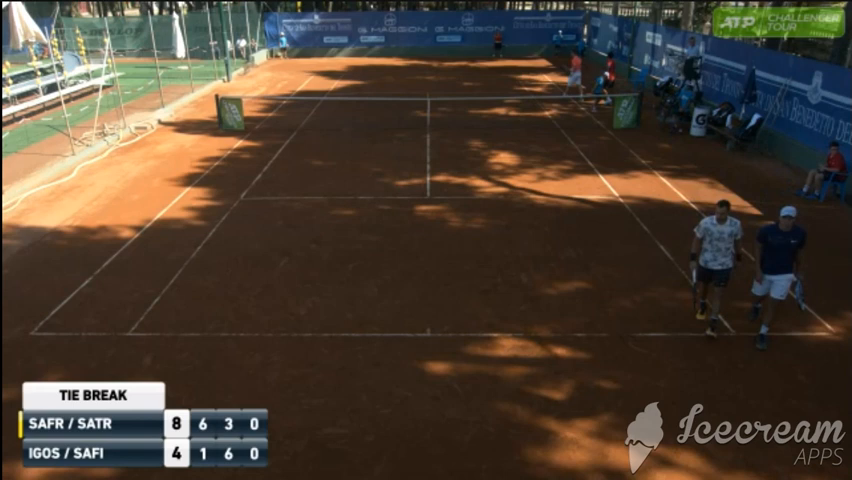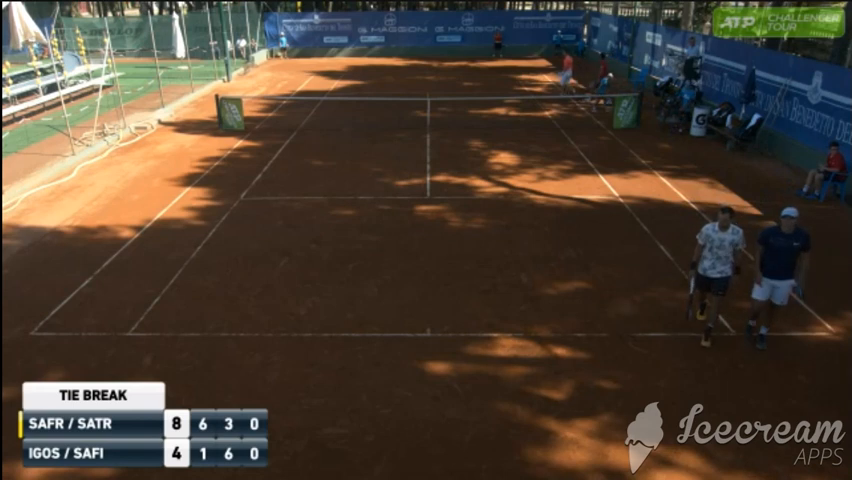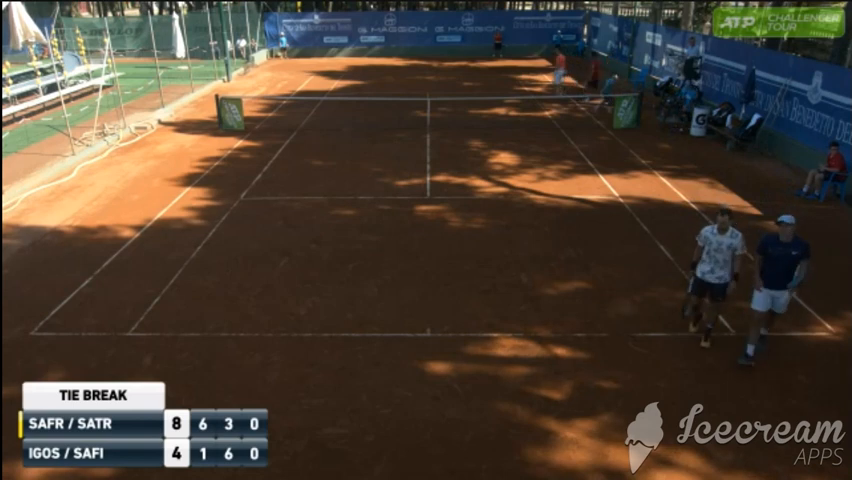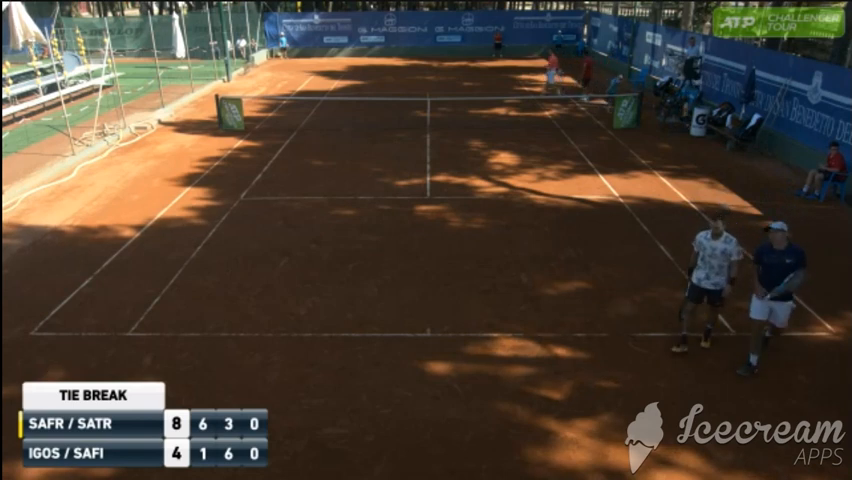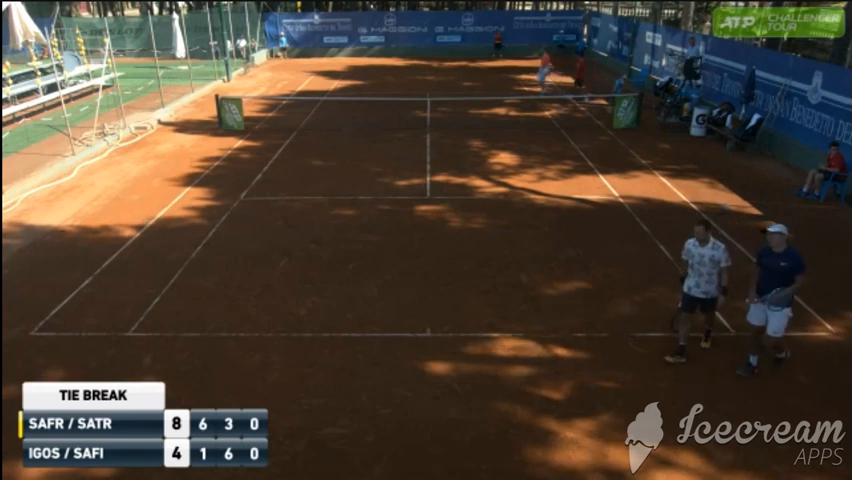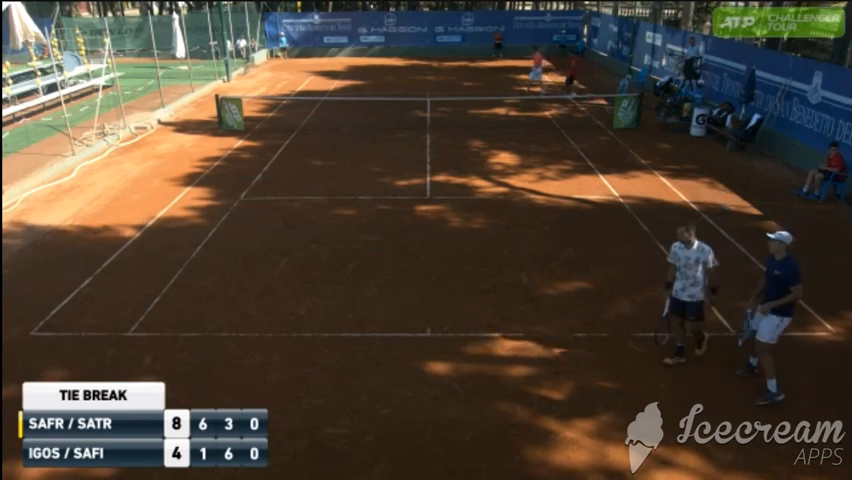
dt=0.2s
person 1, frame 1
left shoulder: (800, 233)
right shoulder: (766, 231)
left elbow: (799, 252)
right elbow: (758, 248)
left wrist: (799, 271)
right wrist: (758, 269)
left hip: (784, 274)
right hip: (765, 272)
left knee: (772, 303)
right knee: (757, 297)
left ankle: (762, 334)
right ankle: (757, 305)
person 1, frame 2
left shoulder: (803, 236)
right shoulder: (769, 233)
left elbow: (804, 257)
right elbow: (760, 251)
left wrist: (800, 277)
right wrist: (758, 271)
left hip: (786, 279)
right hip: (765, 276)
left knee: (772, 308)
right knee: (757, 306)
left ankle: (763, 333)
right ankle: (751, 323)
person 1, frame 3
left shoulder: (802, 245)
right shoulder: (767, 240)
left elbow: (805, 264)
right elbow: (758, 259)
left wrist: (798, 280)
right wrist: (757, 277)
left hip: (784, 288)
right hip: (764, 286)
left knee: (772, 314)
right knee: (758, 318)
left ankle: (763, 334)
right ankle: (749, 354)
person 1, frame 4
left shoulder: (797, 253)
right shoulder: (762, 250)
left elbow: (802, 272)
left wrist: (794, 283)
right wrist: (757, 285)
left hip: (783, 299)
right hip: (763, 296)
left knee: (777, 327)
right knee: (757, 329)
left ankle: (768, 333)
right ankle: (752, 364)
person 1, frame 5
left shoulder: (794, 257)
right shoulder: (763, 252)
left elbow: (800, 281)
left wrist: (785, 293)
right wrist: (752, 290)
left hip: (780, 305)
right hip: (761, 299)
left knee: (771, 341)
right knee: (755, 333)
left ankle: (781, 353)
right ankle: (752, 365)
person 1, frame 6
left shoulder: (790, 267)
right shoulder: (771, 259)
left elbow: (797, 294)
left wrist: (772, 305)
right wrist: (755, 296)
left hip: (779, 314)
right hip: (766, 309)
left knee: (763, 348)
right knee: (756, 339)
left ankle: (773, 391)
right ankle: (752, 365)
person 2, frame 1
left shoulder: (736, 225)
right shoulder: (705, 223)
left elbow: (737, 242)
right elbow: (697, 240)
left wrist: (738, 257)
right wrist: (693, 259)
left hip: (724, 265)
right hip: (705, 262)
left knee: (718, 293)
right knee: (703, 286)
left ankle: (713, 324)
right ankle: (702, 305)
person 2, frame 2
left shoulder: (738, 234)
right shoulder: (707, 229)
left elbow: (737, 253)
right elbow: (699, 248)
left wrist: (736, 271)
right wrist: (693, 267)
left hip: (723, 274)
right hip: (704, 270)
left knee: (715, 302)
right knee: (700, 294)
left ankle: (708, 332)
right ankle: (703, 305)
person 2, frame 3
left shoulder: (737, 237)
right shoulder: (706, 231)
left elbow: (737, 259)
right elbow: (699, 249)
left wrist: (734, 279)
right wrist: (693, 267)
left hip: (722, 279)
right hip: (702, 274)
left knee: (715, 306)
right knee: (693, 301)
left ankle: (708, 332)
right ankle: (697, 316)
person 2, frame 4
left shoulder: (732, 243)
right shoulder: (701, 237)
left elbow: (734, 264)
left wrist: (730, 284)
right wrist: (690, 272)
left hip: (718, 284)
right hip: (698, 280)
left knee: (714, 310)
right knee: (687, 308)
left ankle: (707, 334)
right ankle: (683, 341)
person 2, frame 5
left shoulder: (720, 249)
right shoulder: (689, 244)
left elbow: (724, 272)
left wrist: (723, 293)
right wrist: (683, 280)
left hip: (709, 292)
right hip: (689, 289)
left knee: (709, 315)
right knee: (683, 318)
left ankle: (707, 333)
right ankle: (680, 353)
person 2, frame 6
left shoulder: (705, 251)
right shoulder: (675, 247)
left elbow: (710, 272)
left wrist: (713, 292)
right wrist: (668, 287)
left hip: (695, 296)
right hip: (677, 293)
left knee: (693, 327)
right knee: (678, 322)
left ankle: (701, 338)
right ankle: (680, 352)
